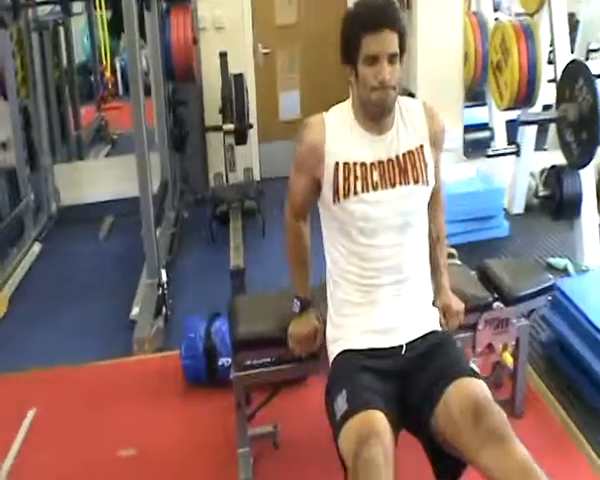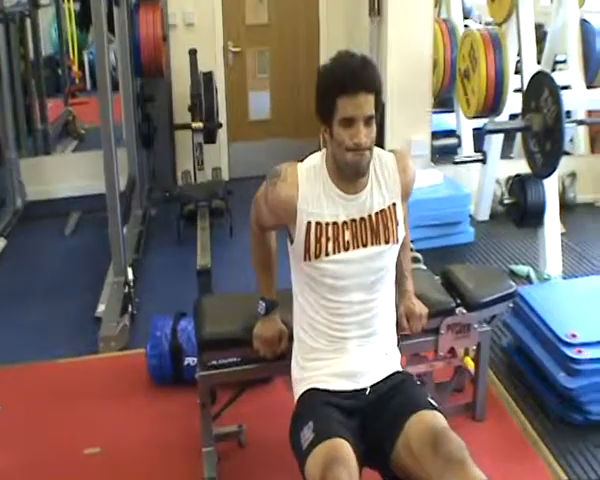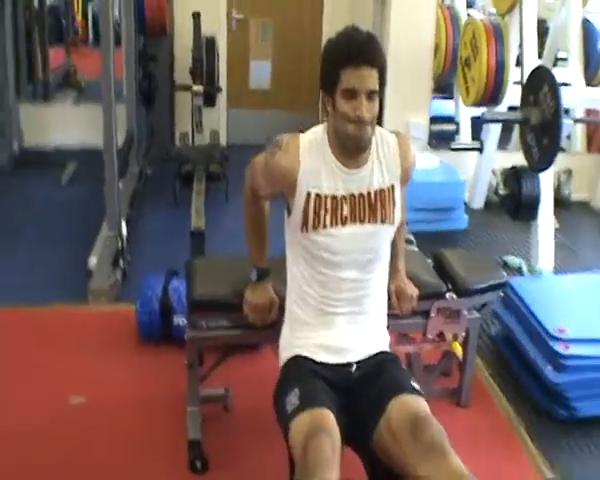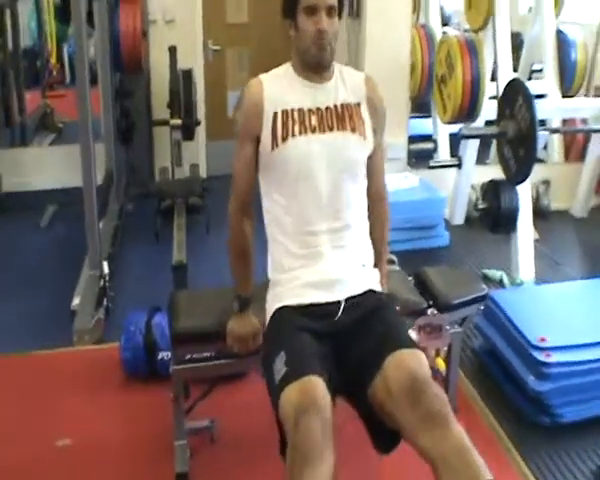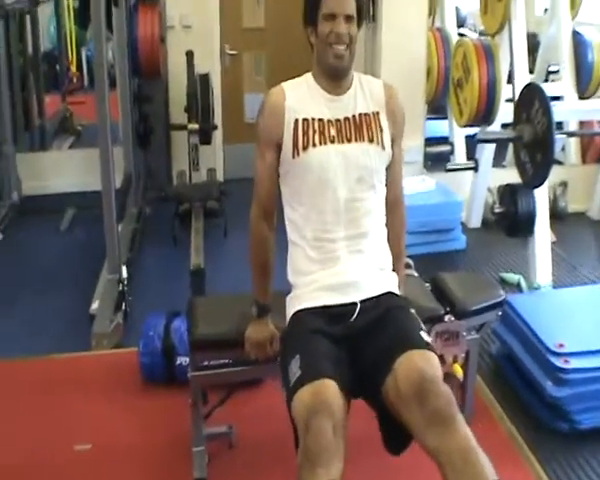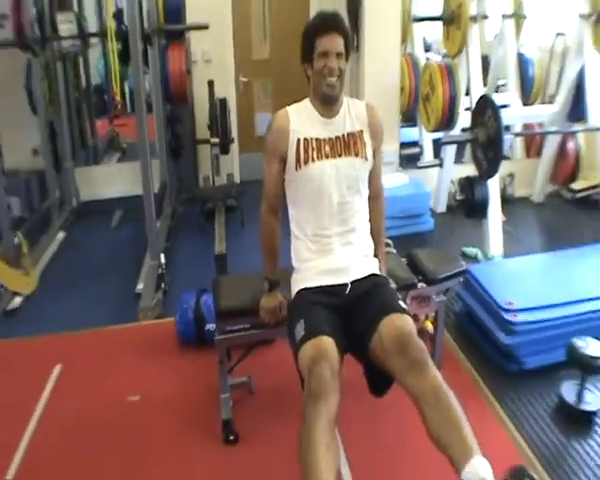
dt=0.4s
person 1, frame 1
left shoulder: (427, 123)
right shoulder: (319, 138)
right elbow: (295, 216)
left wrist: (443, 286)
right wrist: (302, 307)
left hip: (422, 332)
right hip: (357, 343)
left knee: (493, 431)
person 1, frame 2
left shoulder: (399, 172)
right shoulder: (290, 188)
right elbow: (259, 224)
right wrist: (267, 310)
left hip: (386, 375)
right hip: (322, 384)
person 1, frame 3
left shoulder: (400, 154)
right shoulder: (290, 159)
right elbow: (252, 190)
right wrist: (259, 279)
left hip: (373, 353)
right hip: (309, 356)
person 1, frame 4
left shoulder: (366, 93)
right elbow: (240, 210)
left wrist: (381, 277)
right wrist: (242, 305)
left hip: (362, 293)
right hip: (294, 300)
left knee: (429, 407)
right knee: (310, 427)
person 1, frame 5
left shoulder: (386, 100)
right shoulder: (281, 105)
right elbow: (263, 215)
left wrist: (397, 284)
right wrist: (260, 312)
left hip: (378, 293)
right hip: (314, 302)
left knee: (436, 403)
right knee: (321, 428)
person 1, frame 6
left shoulder: (368, 118)
right shoulder: (285, 125)
right elbow: (271, 210)
right wrist: (271, 286)
left hip: (364, 273)
right hip: (313, 282)
left knee: (412, 352)
right knee: (321, 377)
